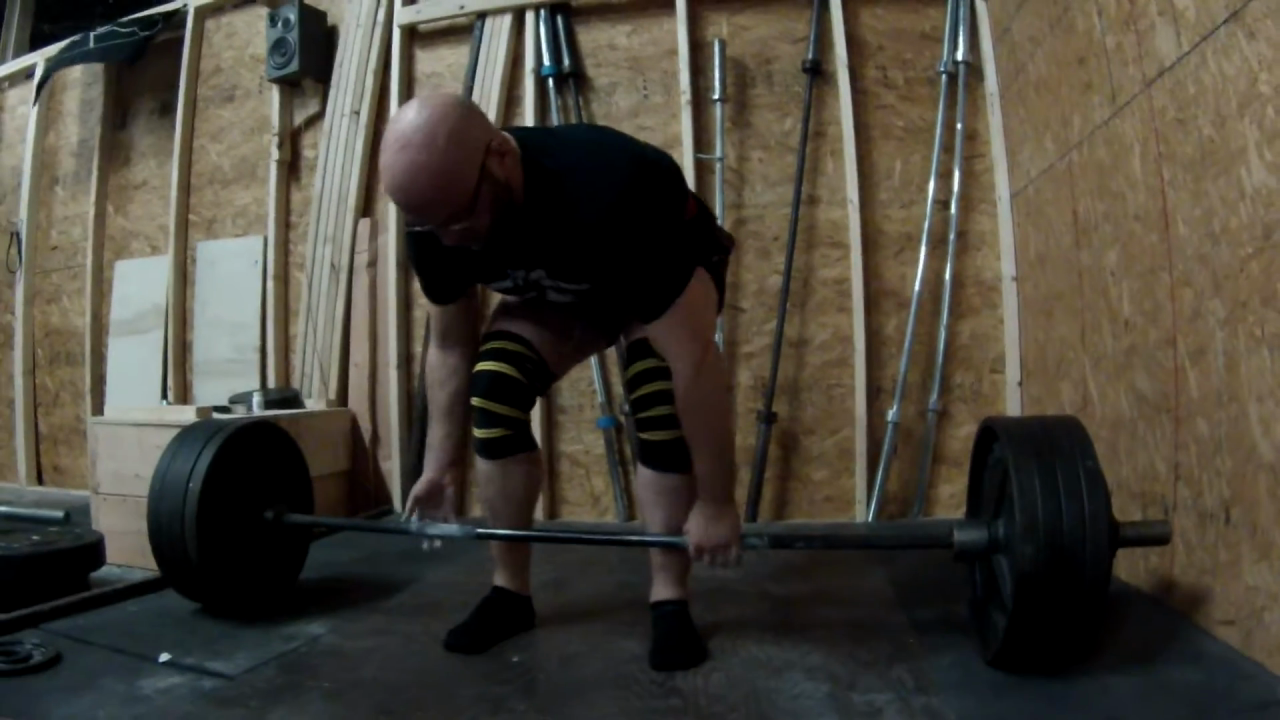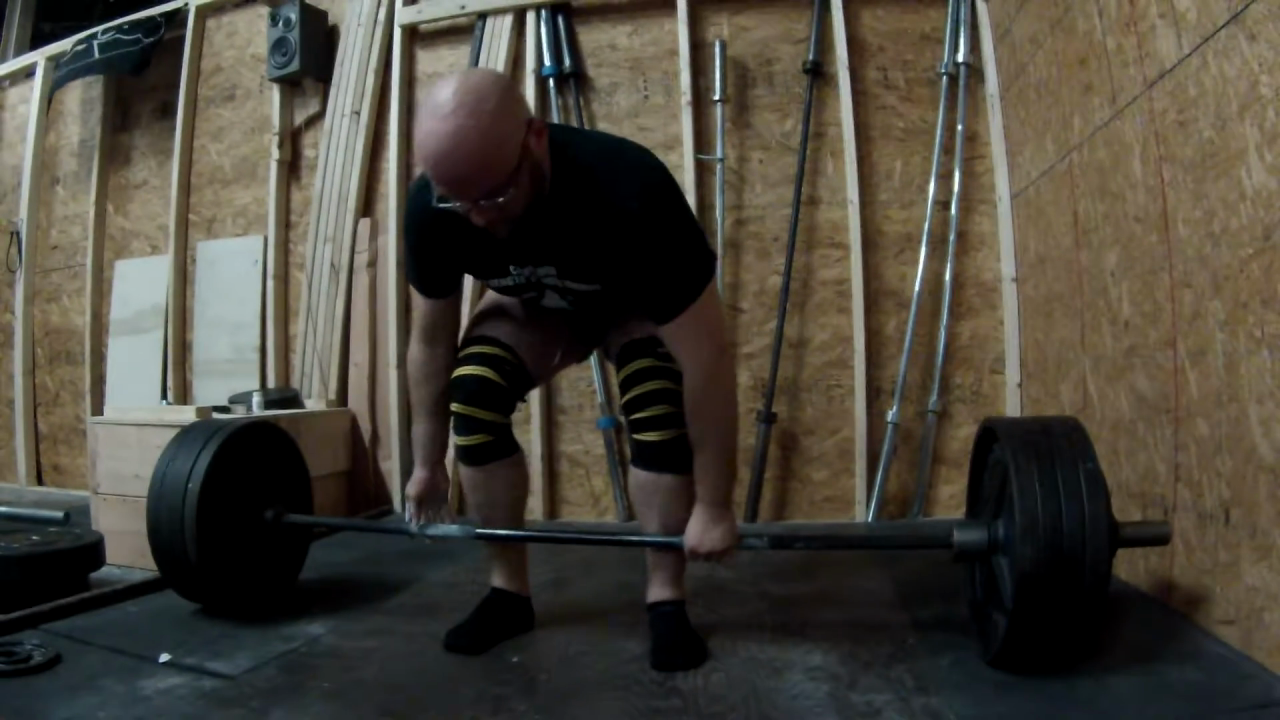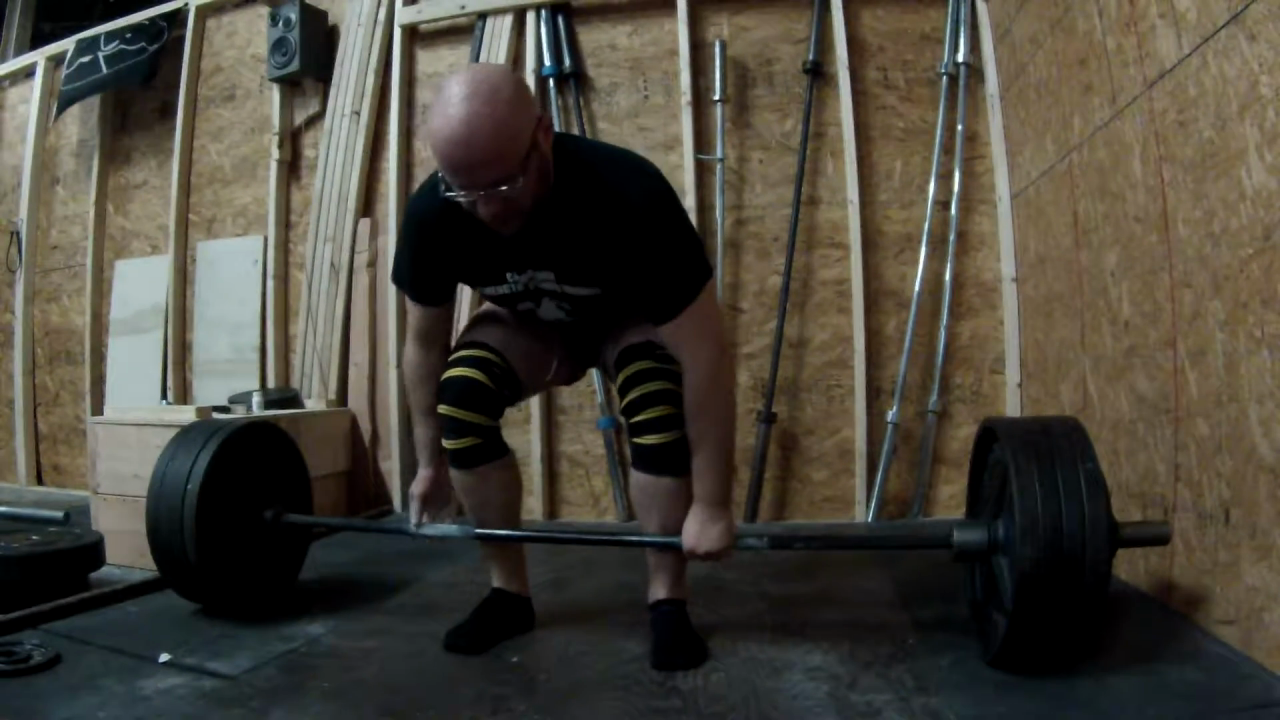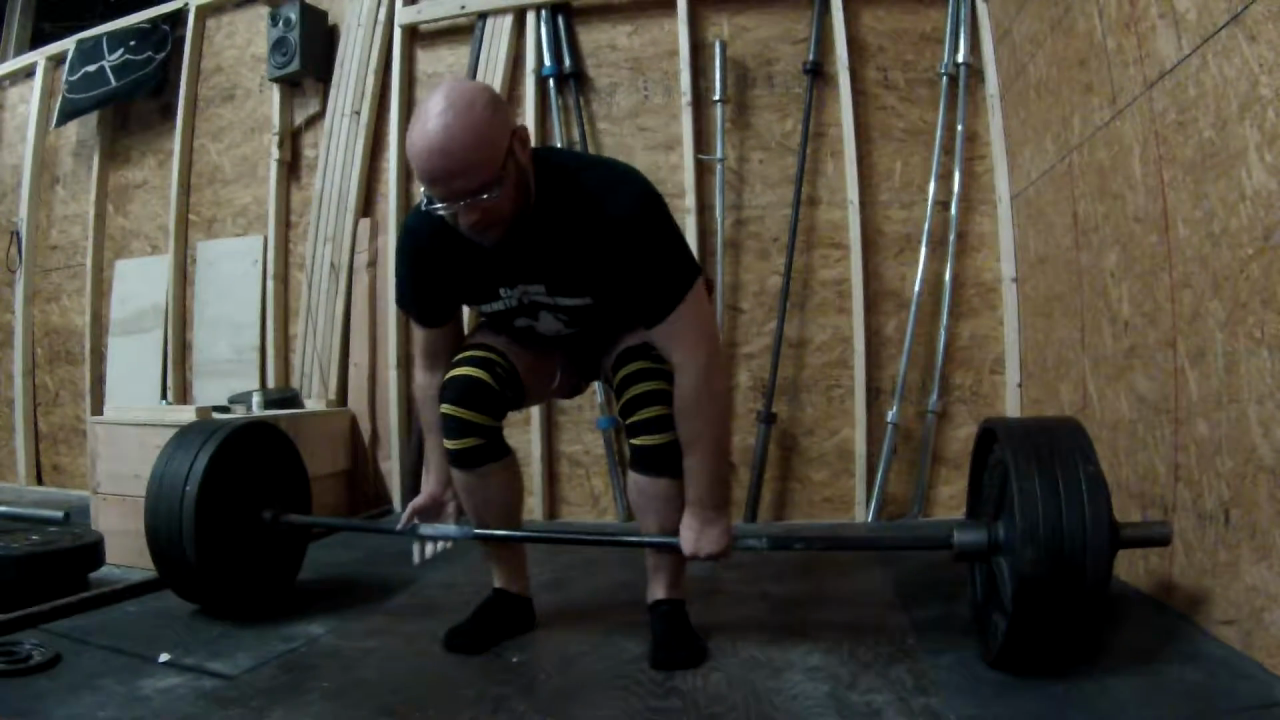
dt=0.3s
person 1, frame 1
left shoulder: (607, 194)
right shoulder: (436, 213)
left elbow: (695, 360)
right elbow: (449, 346)
left wrist: (715, 502)
right wrist: (442, 465)
left hip: (672, 264)
right hip: (552, 290)
left knee: (661, 404)
right knee: (493, 393)
left ankle: (668, 601)
right ankle: (510, 591)
person 1, frame 2
left shoulder: (628, 194)
right shoulder: (430, 211)
left elbow: (707, 359)
right elbow: (430, 340)
left wrist: (713, 506)
right wrist: (428, 464)
left hip: (635, 301)
right hip: (534, 306)
left knee: (657, 404)
right knee: (471, 396)
left ankle: (665, 599)
right ankle: (509, 590)
person 1, frame 3
left shoulder: (628, 197)
right shoulder: (431, 215)
left elbow: (706, 357)
right elbow: (424, 343)
left wrist: (711, 505)
right wrist: (431, 463)
left hip: (628, 316)
right hip: (529, 320)
left knee: (657, 405)
right knee: (460, 398)
left ankle: (667, 599)
right ankle: (509, 592)
person 1, frame 4
left shoulder: (615, 204)
right shoulder: (425, 238)
left elbow: (700, 361)
right elbow: (432, 365)
left wrist: (707, 508)
right wrist: (439, 479)
left hip: (629, 329)
right hip: (531, 340)
left knee: (657, 406)
right knee: (462, 401)
left ankle: (666, 600)
right ankle: (511, 592)
